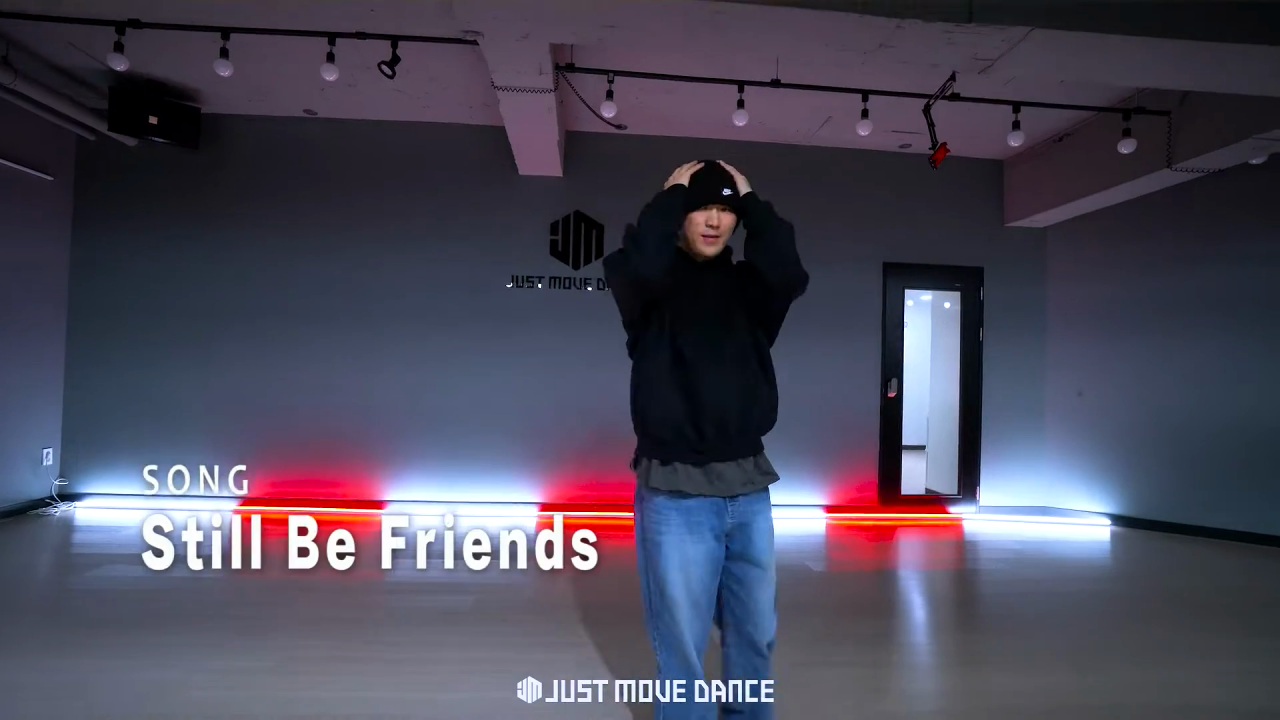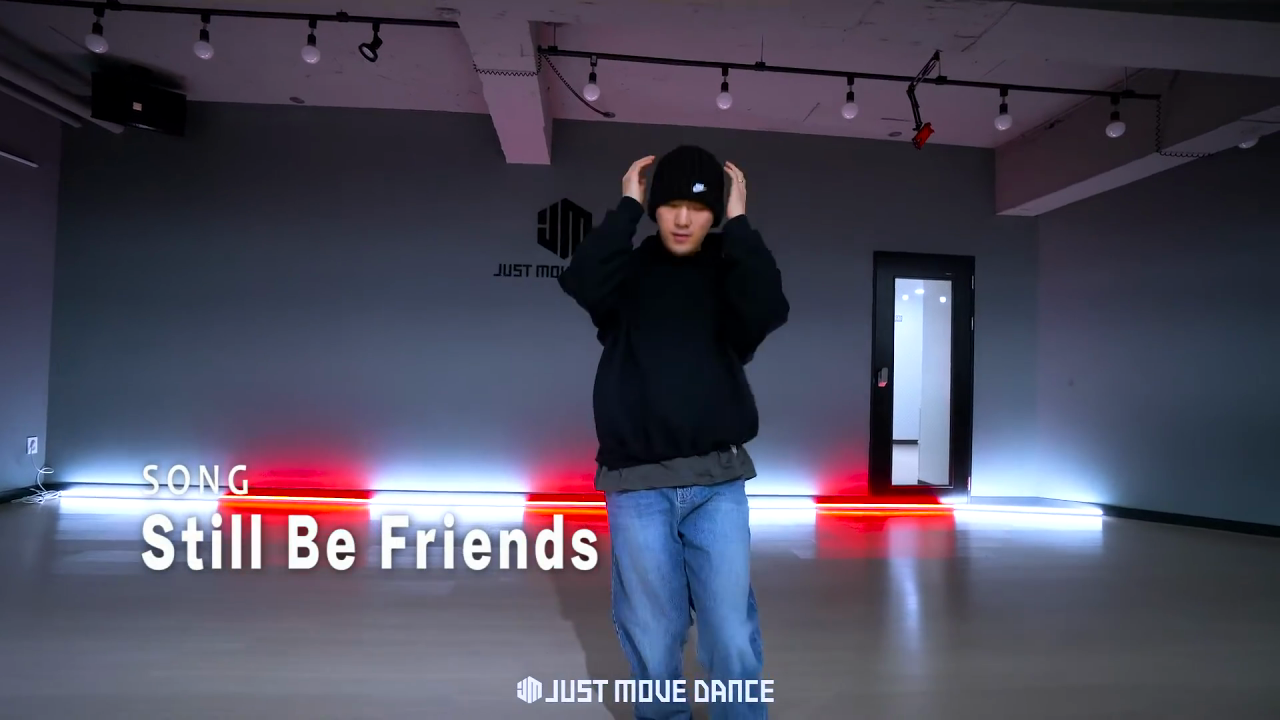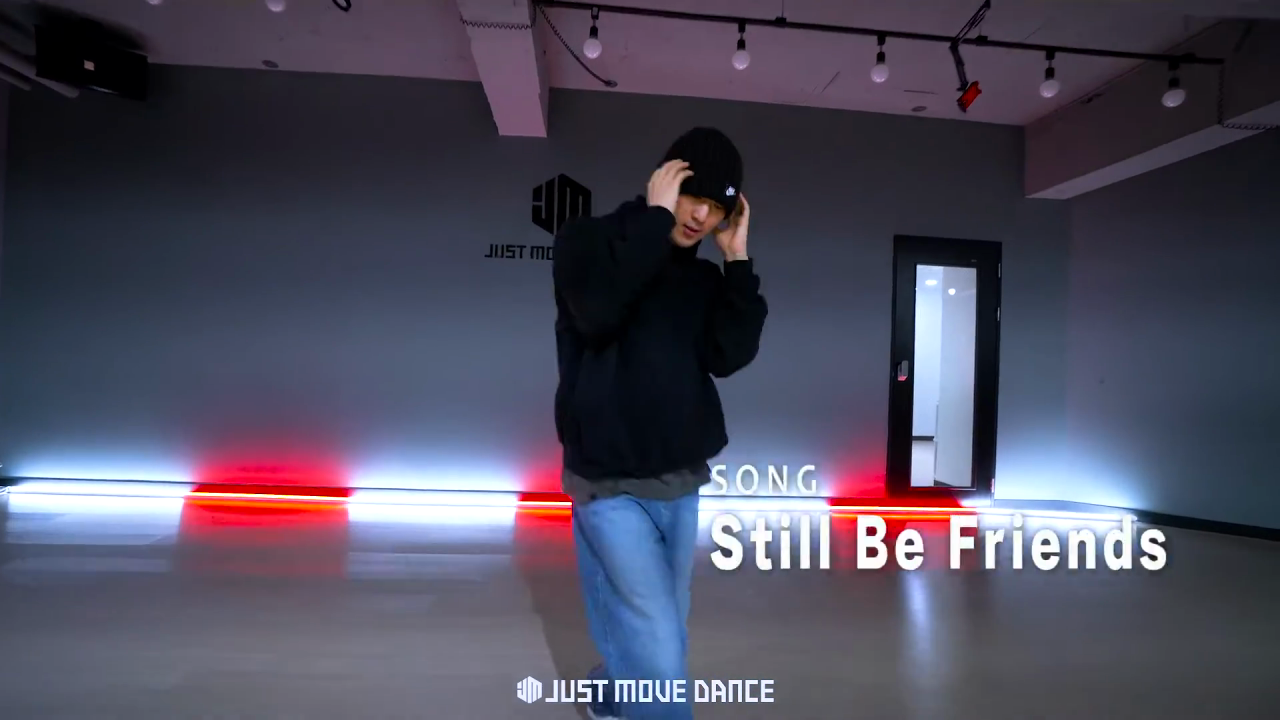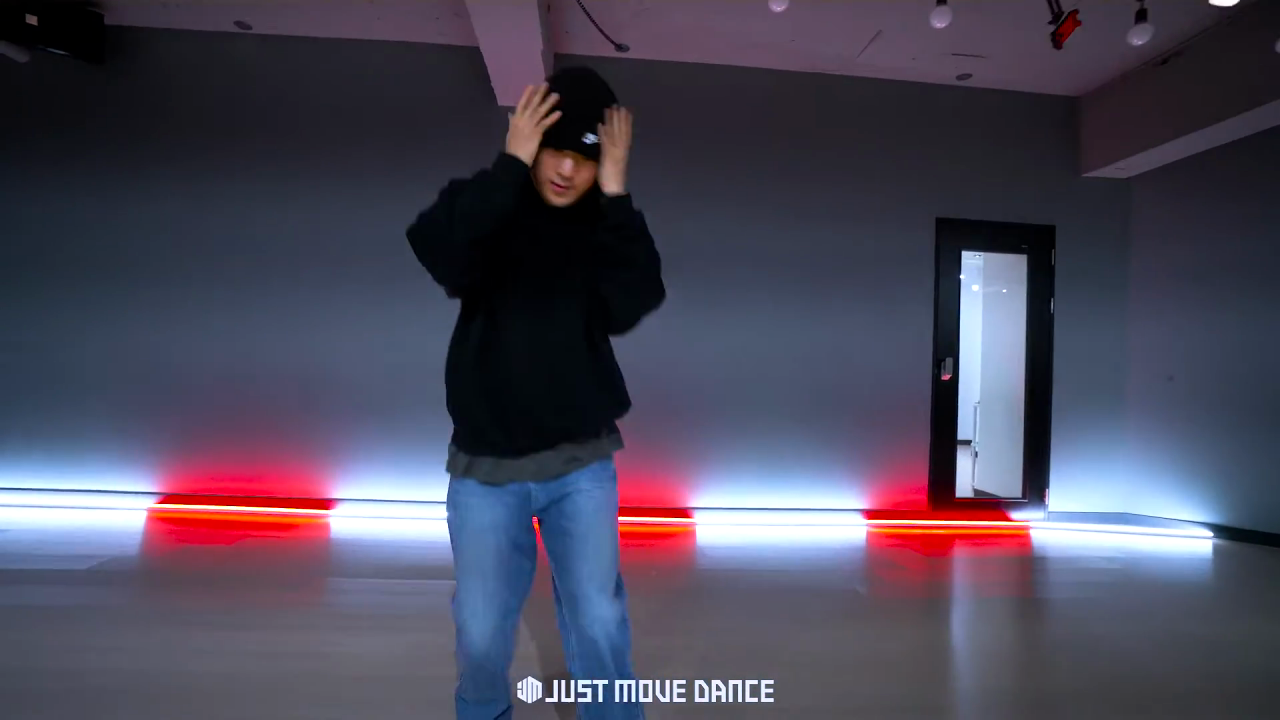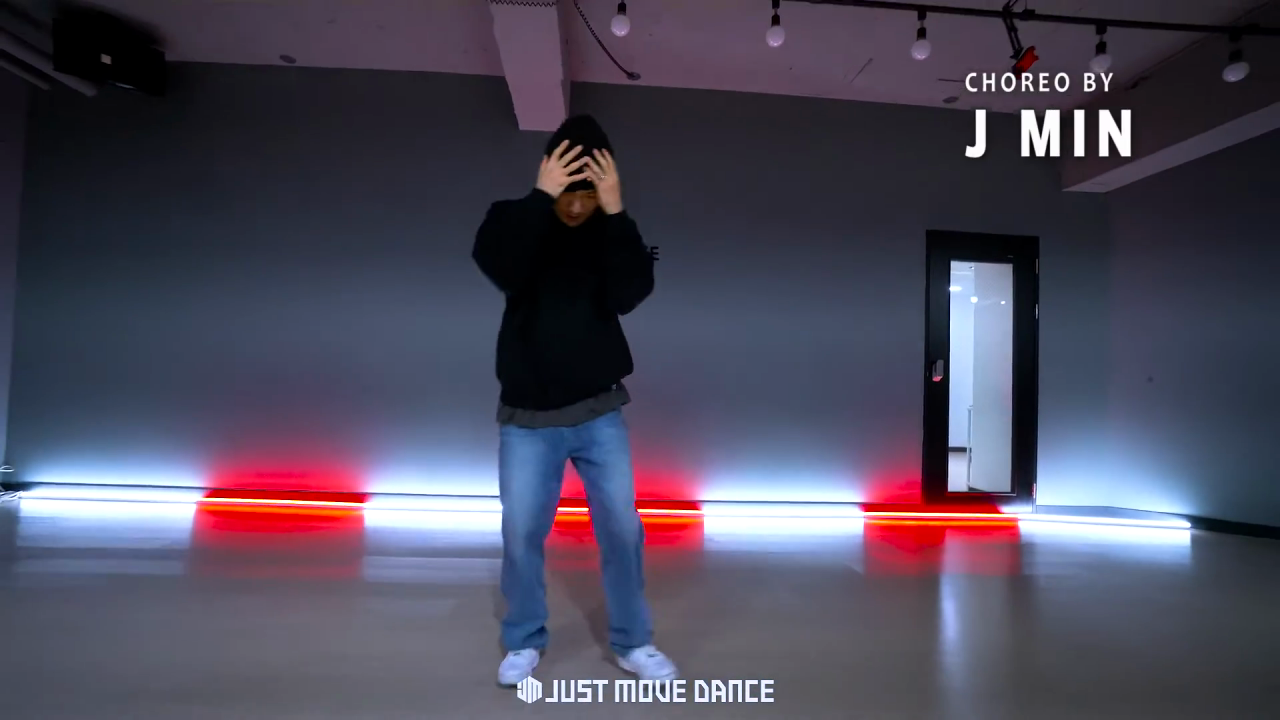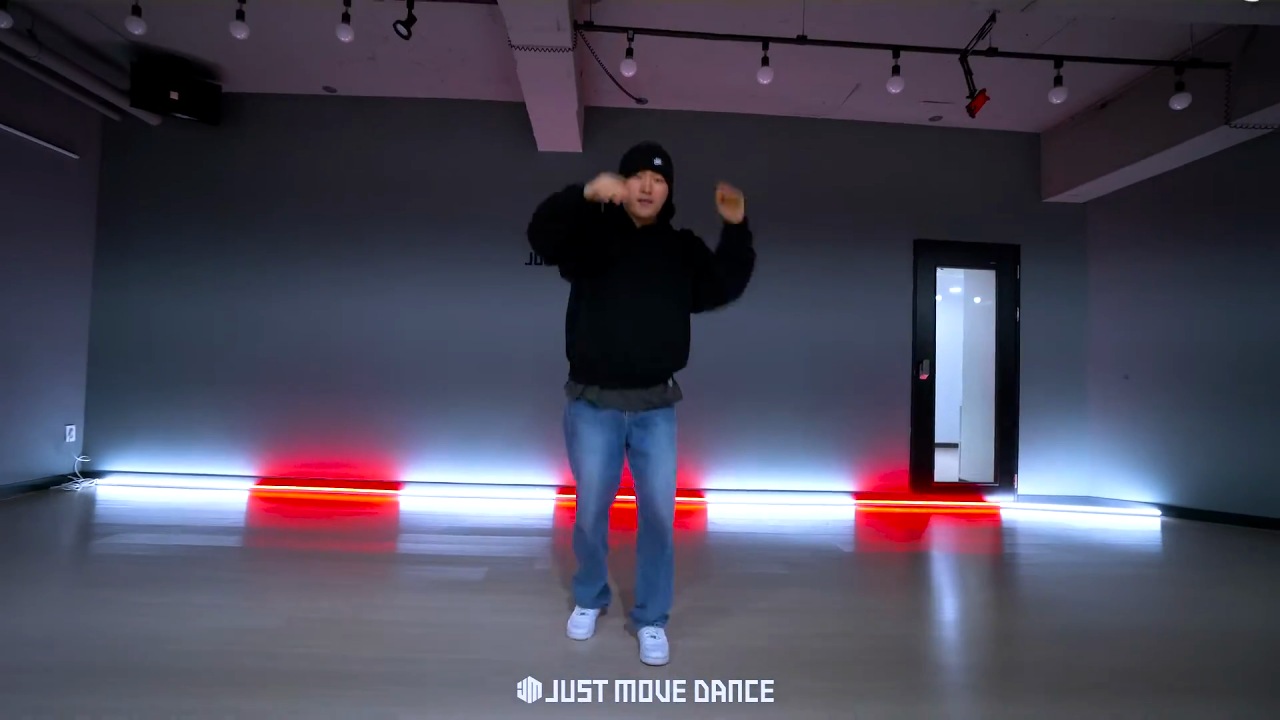
dt=0.7s
person 1, frame 1
left shoulder: (747, 285)
right shoulder: (653, 281)
left elbow: (789, 275)
right elbow: (636, 264)
left wrist: (751, 199)
right wrist: (672, 193)
left hip: (748, 486)
right hip: (674, 492)
left knee: (758, 630)
right knee: (683, 642)
person 1, frame 2
left shoulder: (729, 279)
right shoulder: (626, 275)
left elbow: (766, 310)
right elbow: (583, 283)
left wrist: (737, 222)
right wrist: (628, 207)
left hip: (717, 482)
right hip: (637, 484)
left knee: (732, 639)
right knee: (652, 637)
person 1, frame 3
left shoulder: (703, 278)
right shoulder: (592, 242)
left elbow: (729, 355)
right elbow: (597, 307)
left wrist: (738, 259)
right wrist: (656, 215)
left hip: (681, 486)
right hip: (610, 488)
left knee: (662, 638)
right knee: (655, 647)
person 1, frame 4
left shoulder: (608, 231)
right shoulder: (483, 210)
left elbow: (625, 310)
right elbow: (443, 259)
left wrist: (616, 193)
right wrist: (510, 167)
left hip: (581, 465)
right hip: (485, 467)
left knee: (599, 622)
right knee: (481, 632)
person 1, frame 5
left shoulder: (609, 233)
right shoulder: (514, 221)
left elbow: (627, 294)
right elbow: (503, 271)
left wrist: (615, 213)
right wrist: (540, 196)
left hip: (599, 411)
right hip: (527, 417)
left knee: (621, 529)
right knee: (522, 534)
left ankle: (633, 644)
right ankle: (524, 640)
person 1, frame 6
left shoulder: (682, 249)
right shoulder: (591, 235)
left elbow: (727, 286)
right elbow: (543, 234)
left wrist: (736, 226)
right wrist: (587, 194)
left hip: (654, 406)
right hip: (592, 402)
left knee: (657, 516)
right knee: (590, 513)
left ankle: (651, 620)
right ankle: (589, 599)
